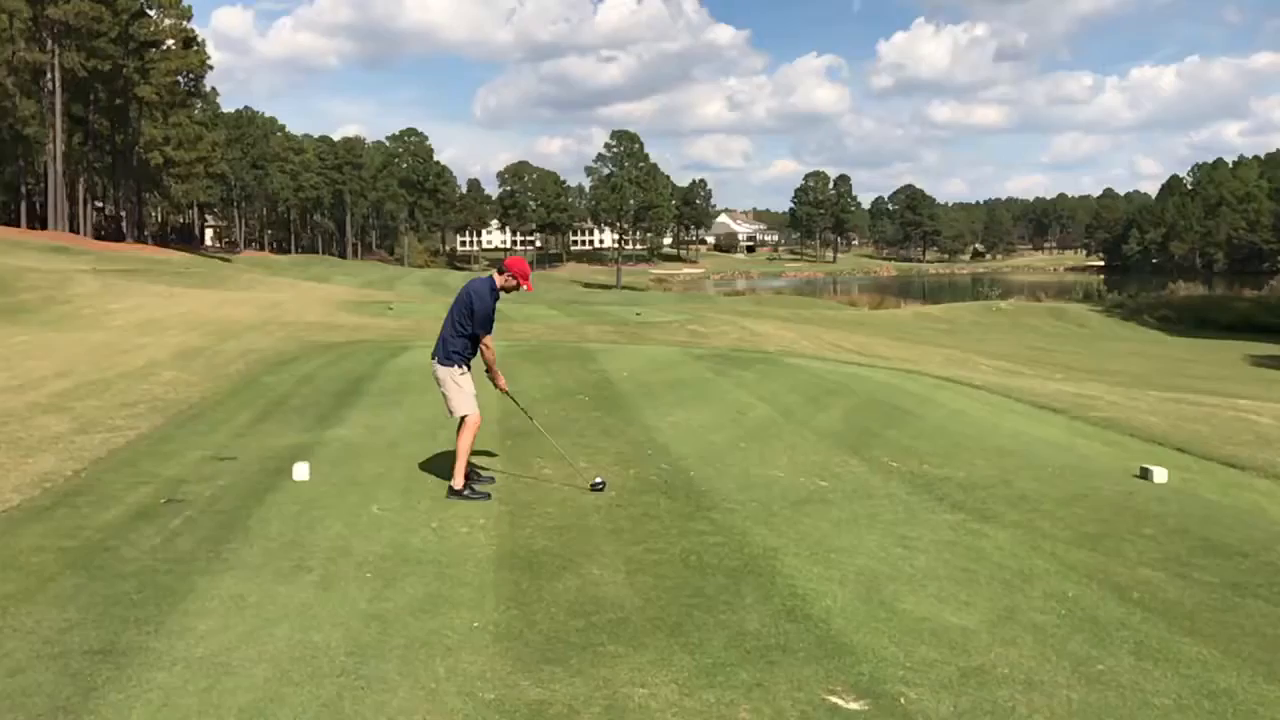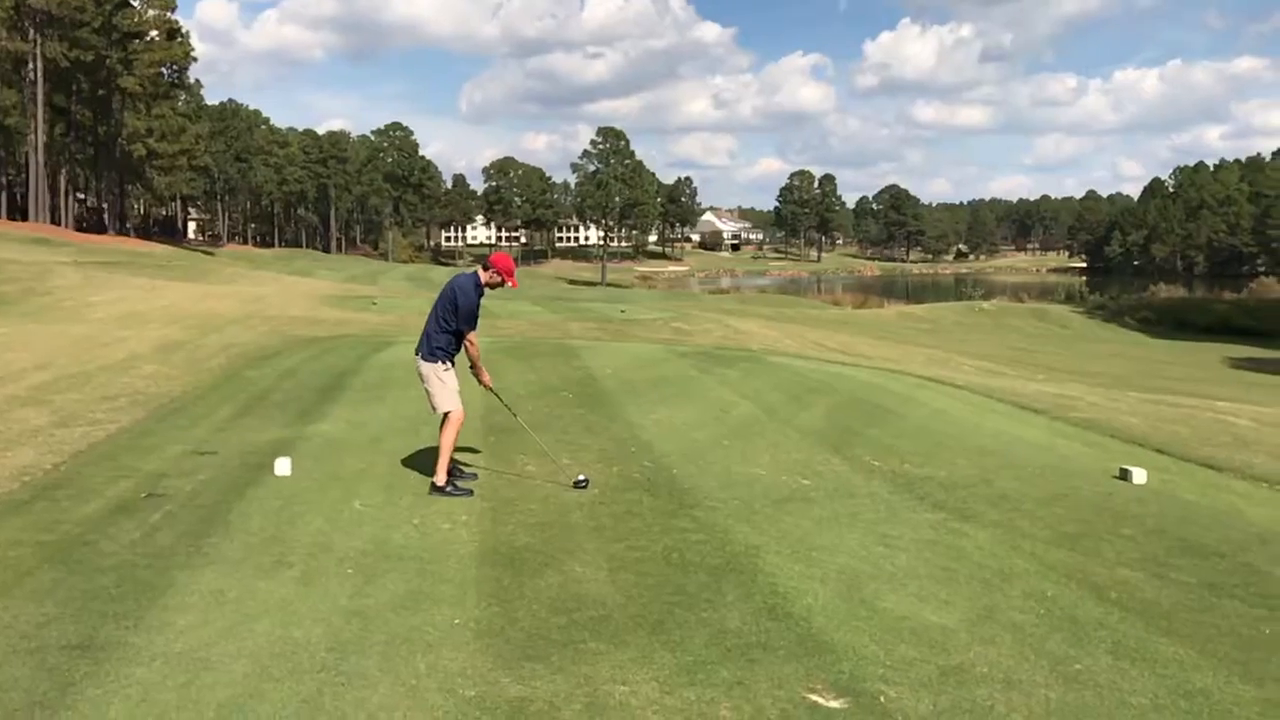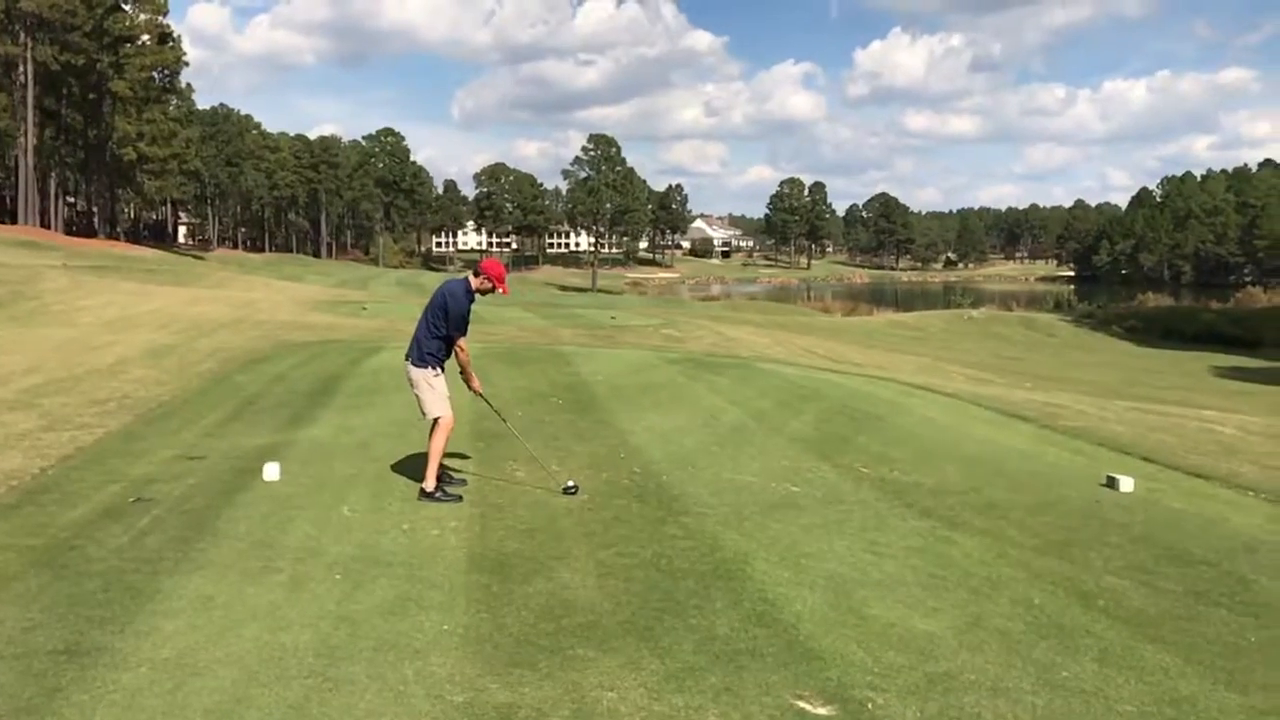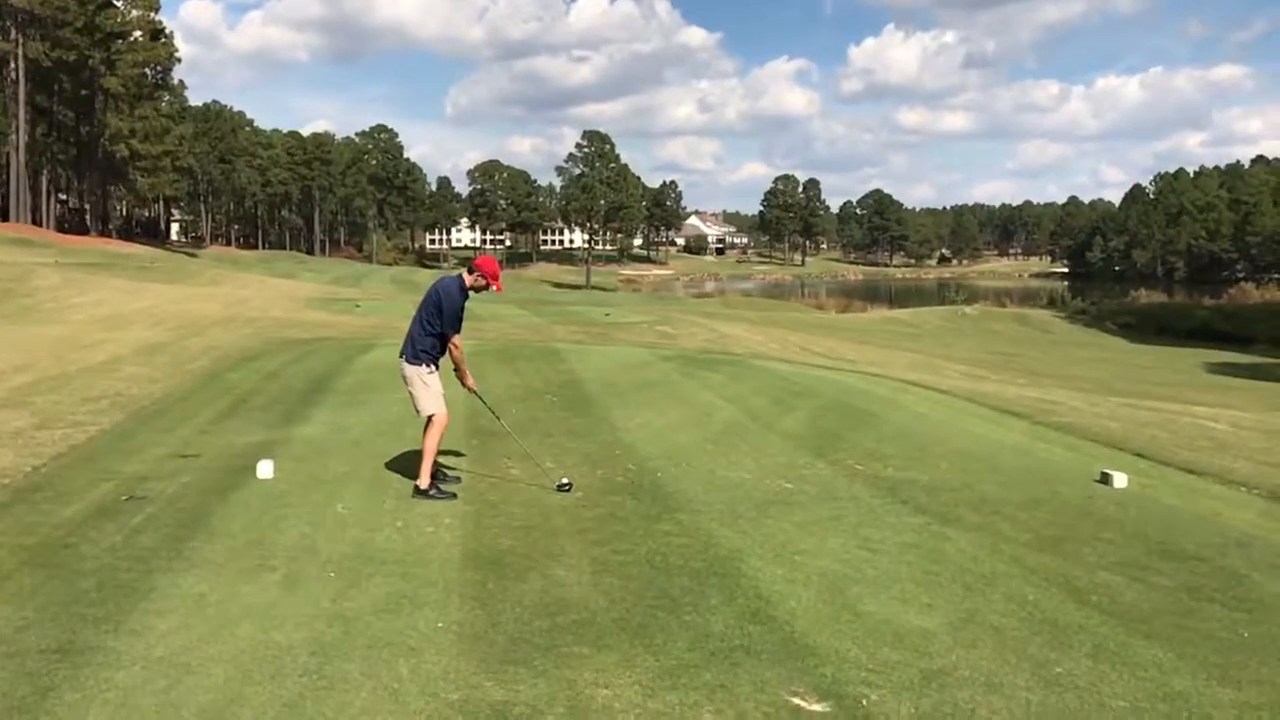
dt=0.2s
person 1, frame 1
left shoulder: (481, 286)
right shoulder: (483, 295)
right elbow: (485, 343)
left wrist: (492, 371)
right wrist: (496, 375)
left hip: (454, 360)
right hip: (451, 363)
left knee: (467, 417)
right knee: (472, 419)
left ankle: (464, 470)
right ankle: (458, 484)
person 1, frame 2
left shoulder: (466, 281)
right shoulder: (468, 291)
right elbow: (469, 340)
left wrist: (476, 367)
right wrist: (480, 371)
left hip: (437, 355)
right hip: (435, 358)
left knee: (451, 413)
right knee: (455, 415)
left ankle: (447, 466)
right ankle: (440, 480)
person 1, frame 3
left shoulder: (457, 287)
right shoulder: (459, 296)
right elbow: (459, 346)
left wrist: (466, 373)
right wrist: (471, 377)
left hip: (428, 361)
right hip: (425, 364)
left knee: (440, 419)
right knee: (445, 421)
left ankle: (436, 472)
right ankle: (429, 486)
person 1, frame 4
left shoulder: (451, 284)
right shoulder: (453, 293)
right elbow: (453, 343)
left wrist: (460, 370)
right wrist: (464, 374)
left hip: (422, 359)
right hip: (419, 362)
left knee: (434, 416)
right knee: (439, 418)
left ankle: (430, 469)
right ankle: (423, 484)
